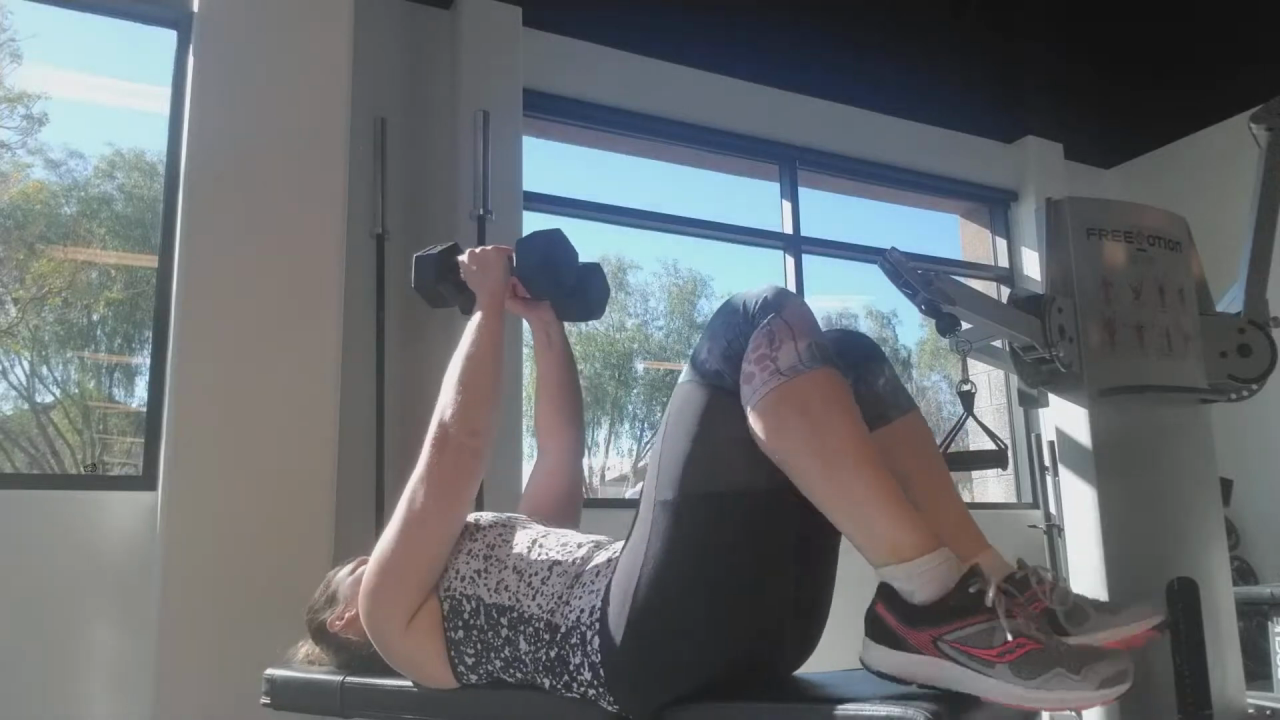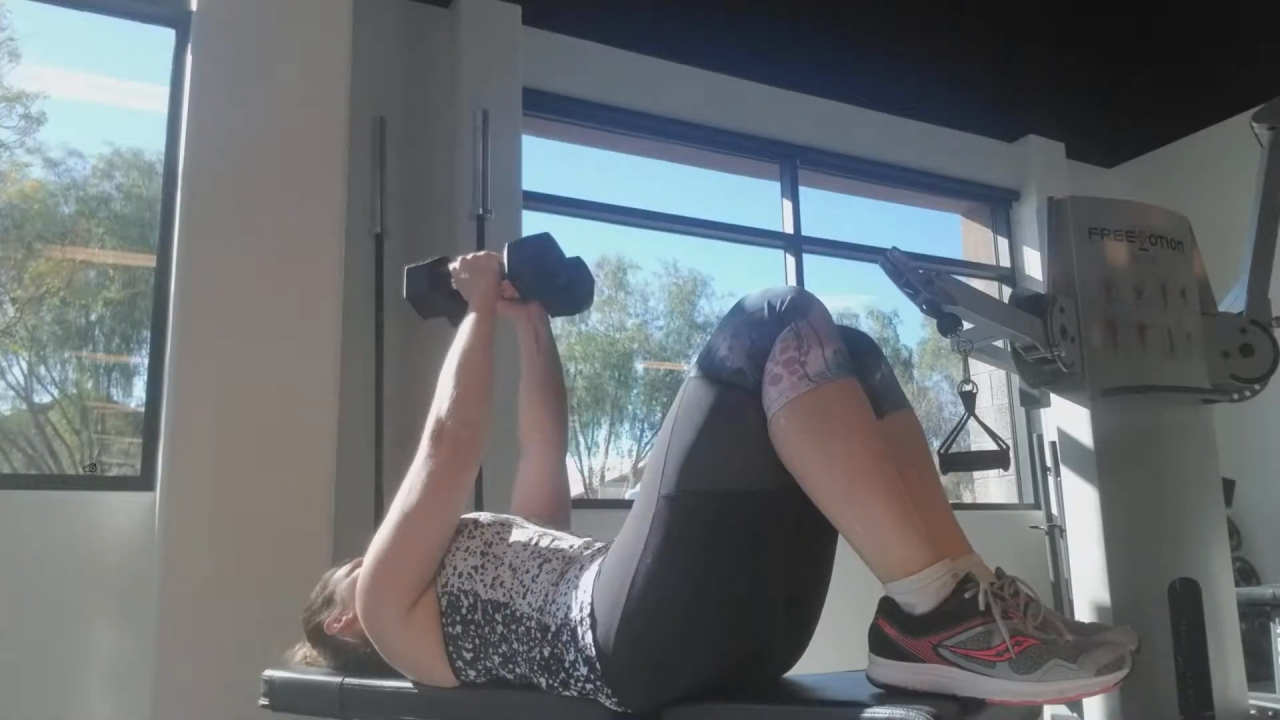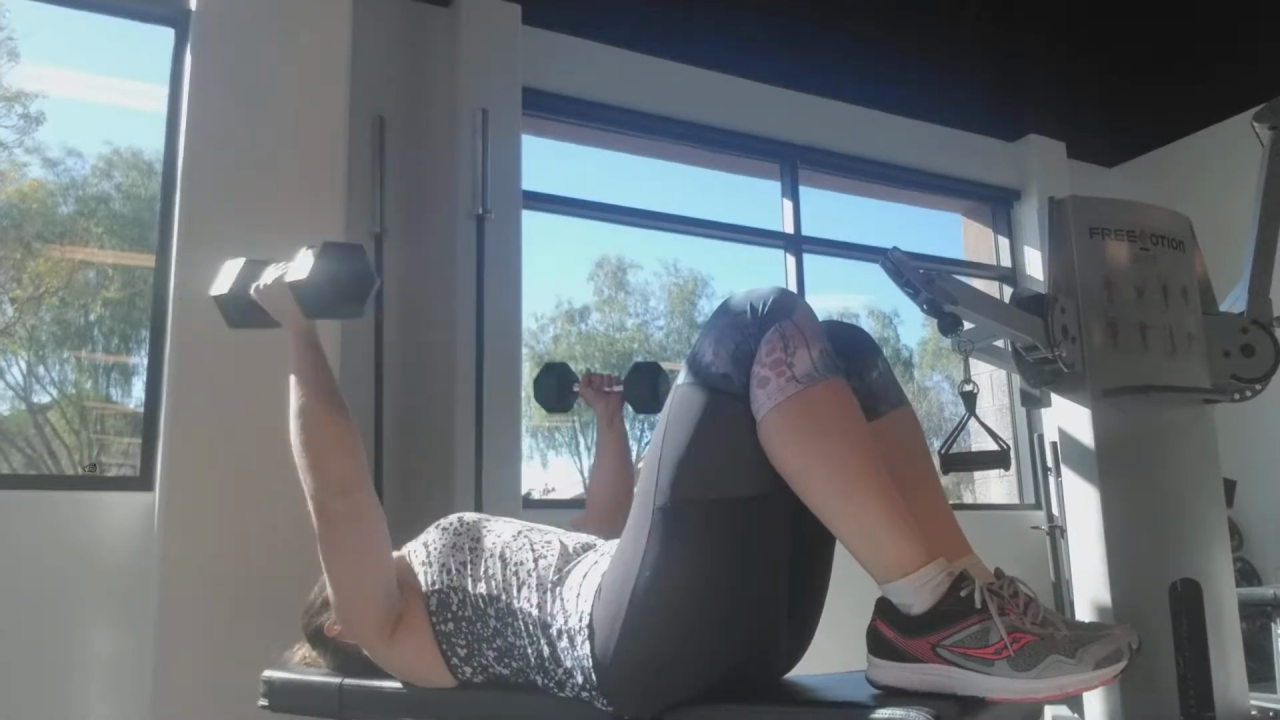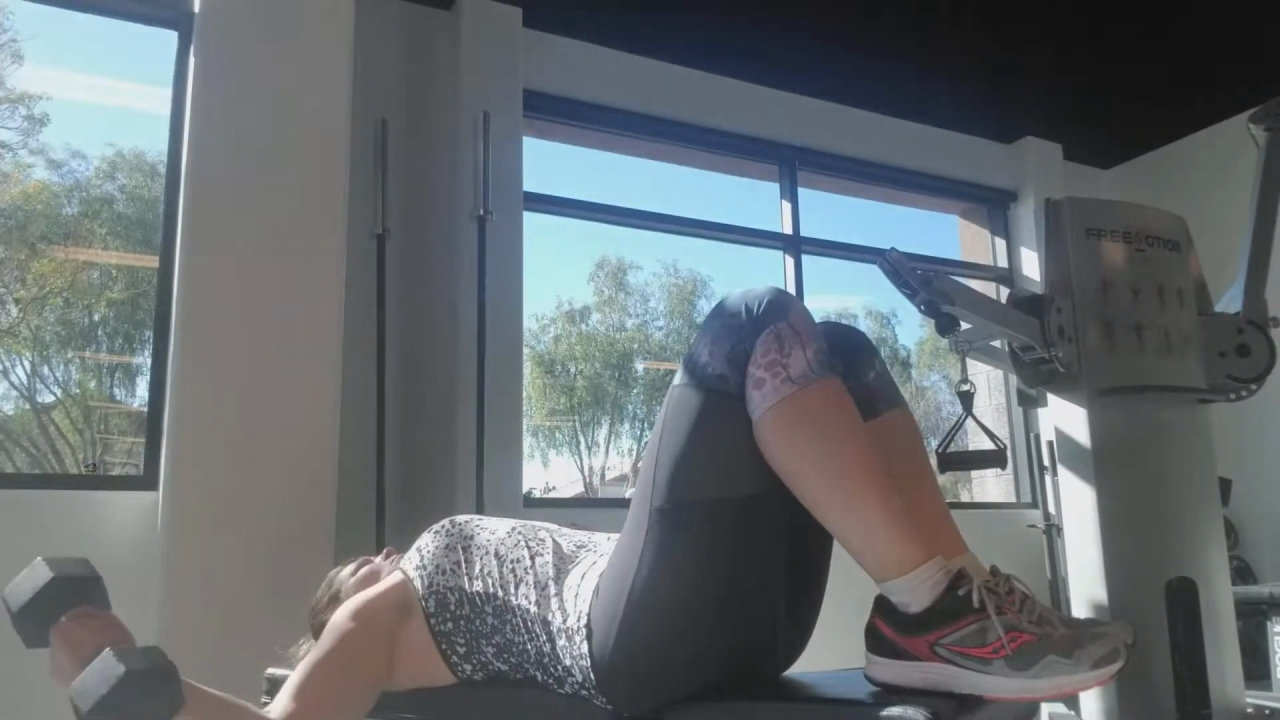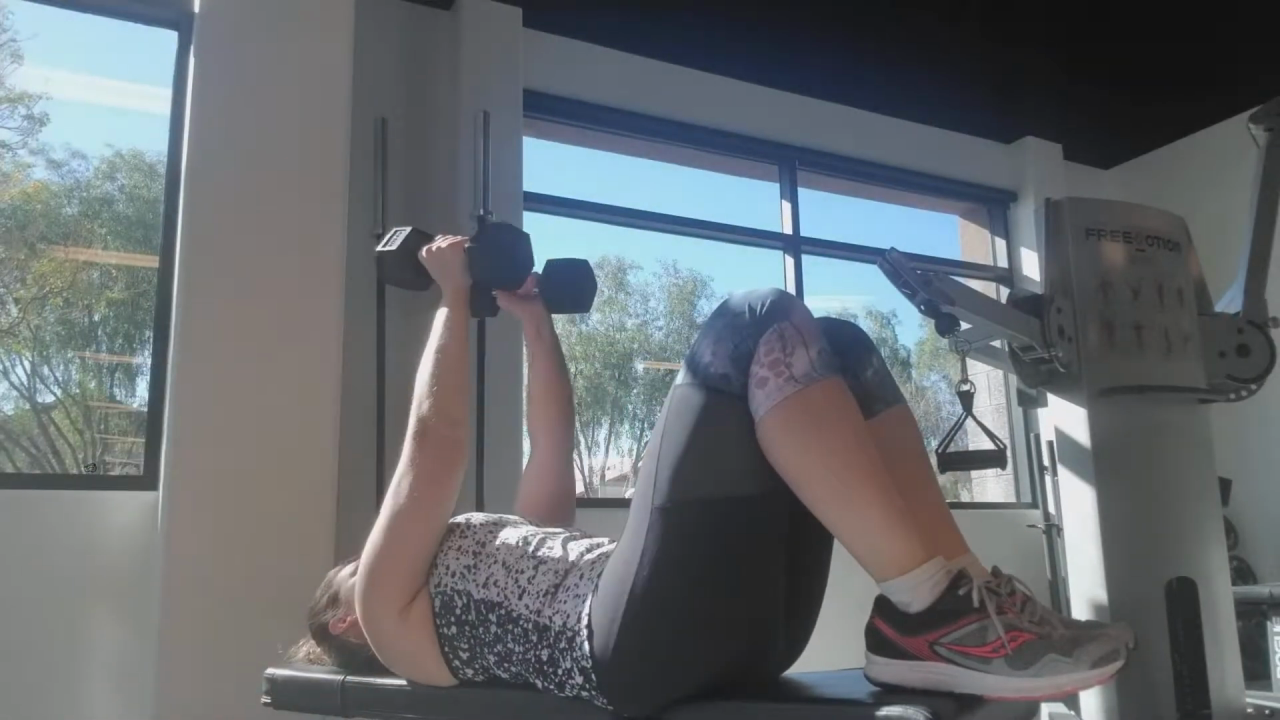
dt=1s
person 1, frame 1
left shoulder: (506, 548)
right shoulder: (392, 609)
left elbow: (561, 453)
right elbow: (456, 442)
left wrist: (544, 323)
right wrist: (489, 303)
left hip: (749, 621)
right hip: (654, 640)
left knee: (846, 357)
right knee: (764, 321)
left ankle: (998, 594)
right ankle: (928, 611)
person 1, frame 2
left shoulder: (498, 553)
right shoulder: (392, 606)
left elbow: (543, 450)
right elbow: (451, 438)
left wrist: (530, 321)
right wrist: (481, 306)
left hip: (741, 622)
right hip: (645, 635)
left knee: (843, 356)
right knee: (779, 325)
left ankle: (966, 595)
right ankle: (933, 621)
person 1, frame 3
left shoulder: (472, 560)
right shoulder: (388, 616)
left elbow: (608, 517)
right elbow: (340, 495)
left wrist: (606, 416)
right wrist: (302, 341)
left hip: (738, 622)
right hip: (636, 639)
left knee: (841, 350)
right knee: (762, 325)
left ankle: (959, 596)
right ankle: (931, 617)
person 1, frame 4
left shoulder: (445, 566)
right shoulder: (376, 622)
left hip: (729, 617)
left knee: (838, 351)
right knee: (756, 327)
left ankle: (949, 598)
right ankle: (930, 618)
person 1, frame 5
left shoulder: (506, 552)
right shoulder: (392, 610)
left elbow: (552, 446)
right elbow: (433, 440)
left wrist: (535, 322)
right wrist: (453, 299)
left hip: (737, 617)
right hip: (643, 641)
left knee: (837, 347)
right knee: (757, 327)
left ankle: (957, 591)
right ankle: (931, 613)
